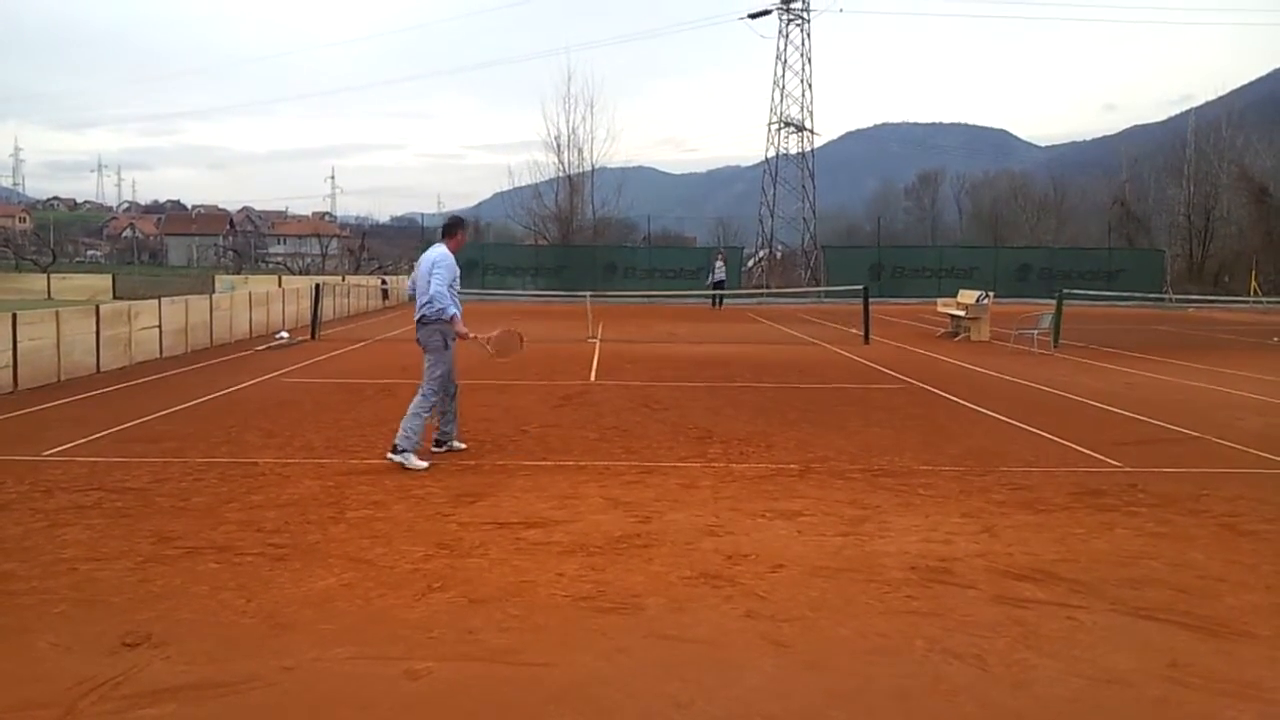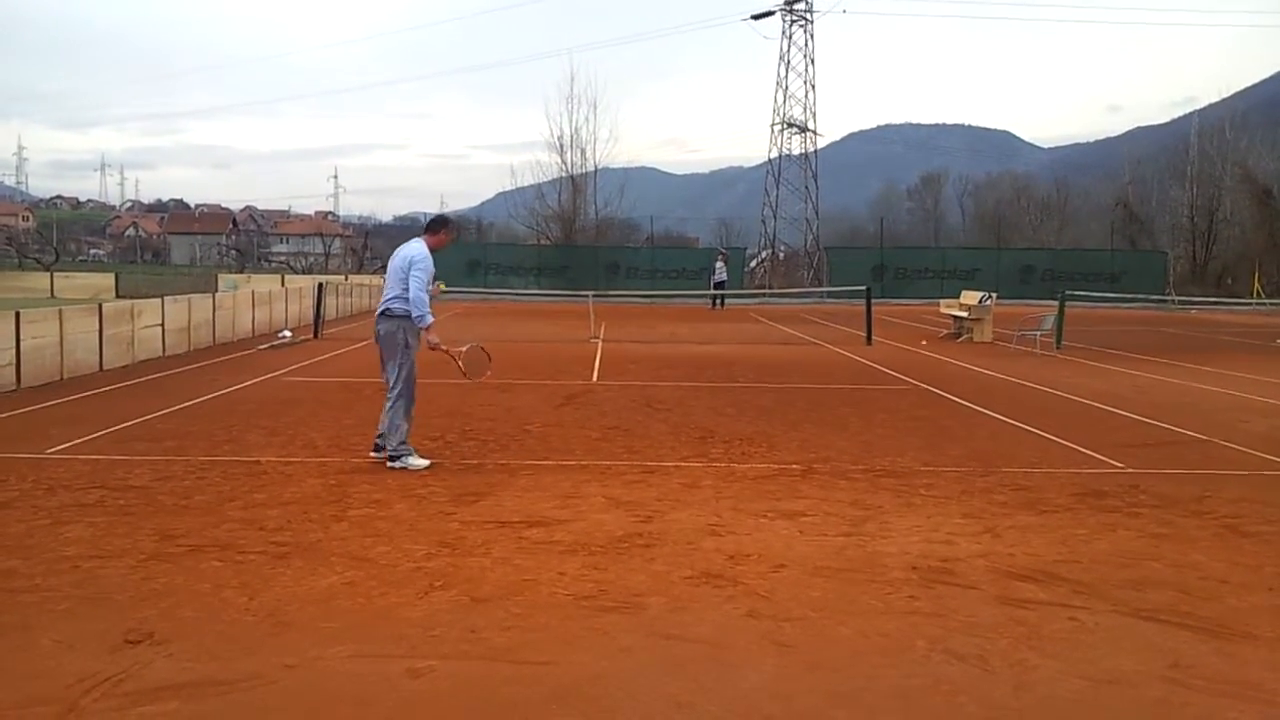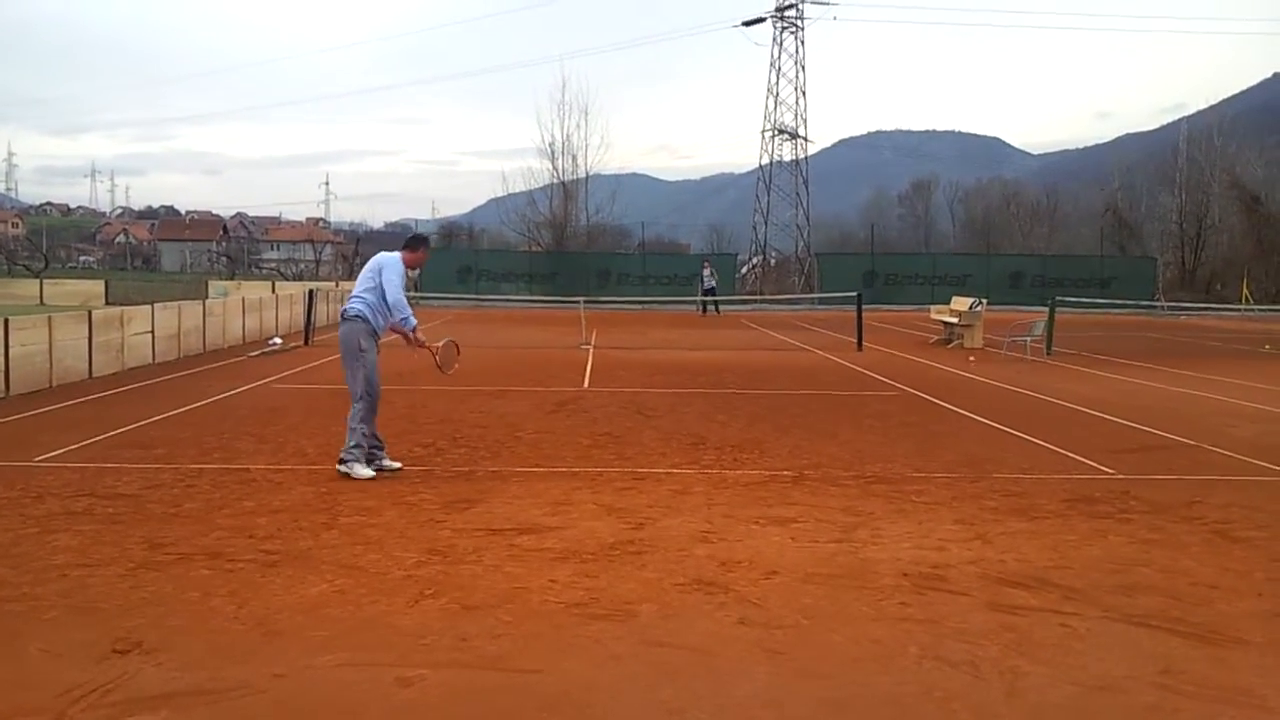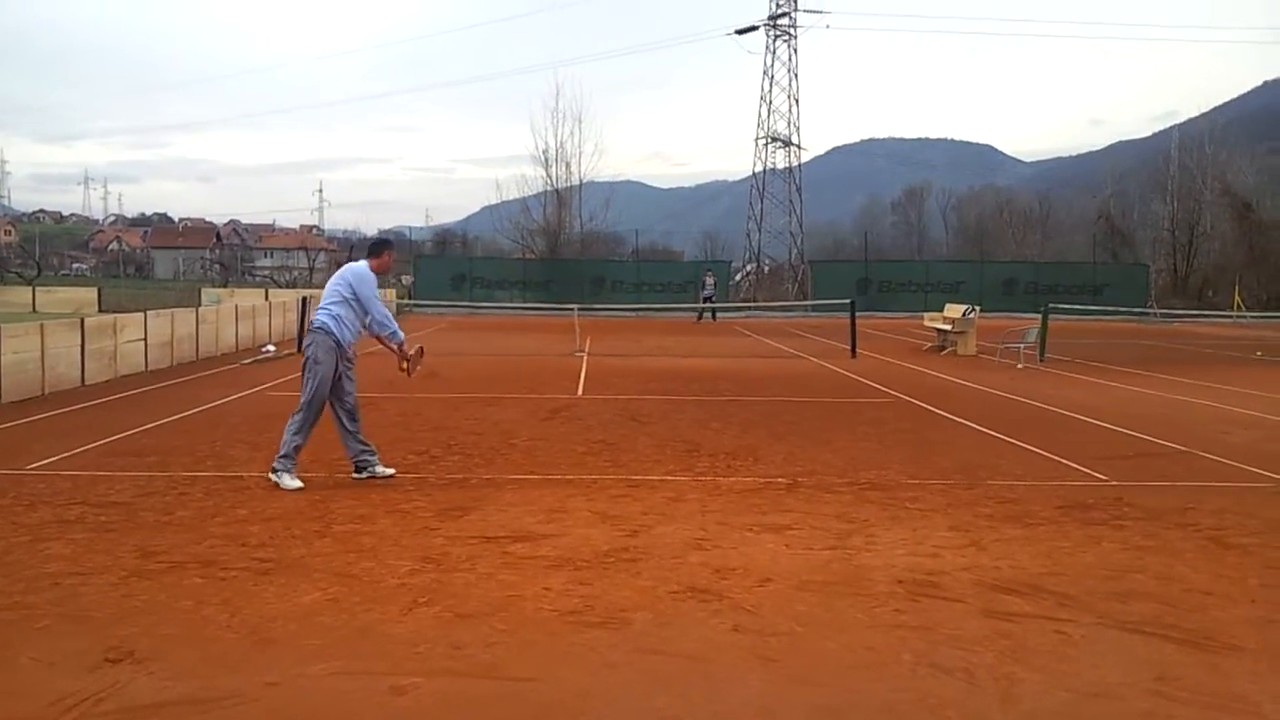
dt=0.5s
person 1, frame 1
left shoulder: (429, 255)
right shoulder: (445, 257)
left elbow: (412, 290)
right elbow: (439, 292)
right wrist: (456, 322)
left hip: (426, 325)
right hip: (439, 328)
left knee: (447, 386)
right knee: (432, 390)
left ankle: (445, 438)
right ankle: (403, 448)
person 1, frame 2
left shoulder: (405, 248)
right shoulder: (422, 255)
right elbow: (417, 296)
left wrist: (427, 291)
right wrist: (429, 329)
left hip: (387, 321)
right hip: (400, 324)
left knee: (401, 387)
right knee: (400, 390)
left ankle: (384, 443)
right ankle: (398, 453)
person 1, frame 3
left shoulder: (393, 264)
right shoulder: (391, 261)
left elbow: (387, 309)
right elbow: (395, 302)
left wrist: (406, 334)
right wrist: (414, 331)
left hip: (366, 331)
right hip: (357, 329)
left knee: (370, 396)
right knee: (365, 395)
left ankle: (372, 455)
right ankle: (351, 458)
person 1, frame 4
left shoulder: (362, 275)
right shoulder: (359, 272)
left elbow: (372, 323)
right elbow: (380, 314)
left wrist: (392, 348)
right wrist: (400, 342)
left hip: (339, 347)
right hip: (323, 342)
left knee: (348, 408)
right knee: (310, 407)
left ankle: (365, 463)
right ankle: (282, 467)
